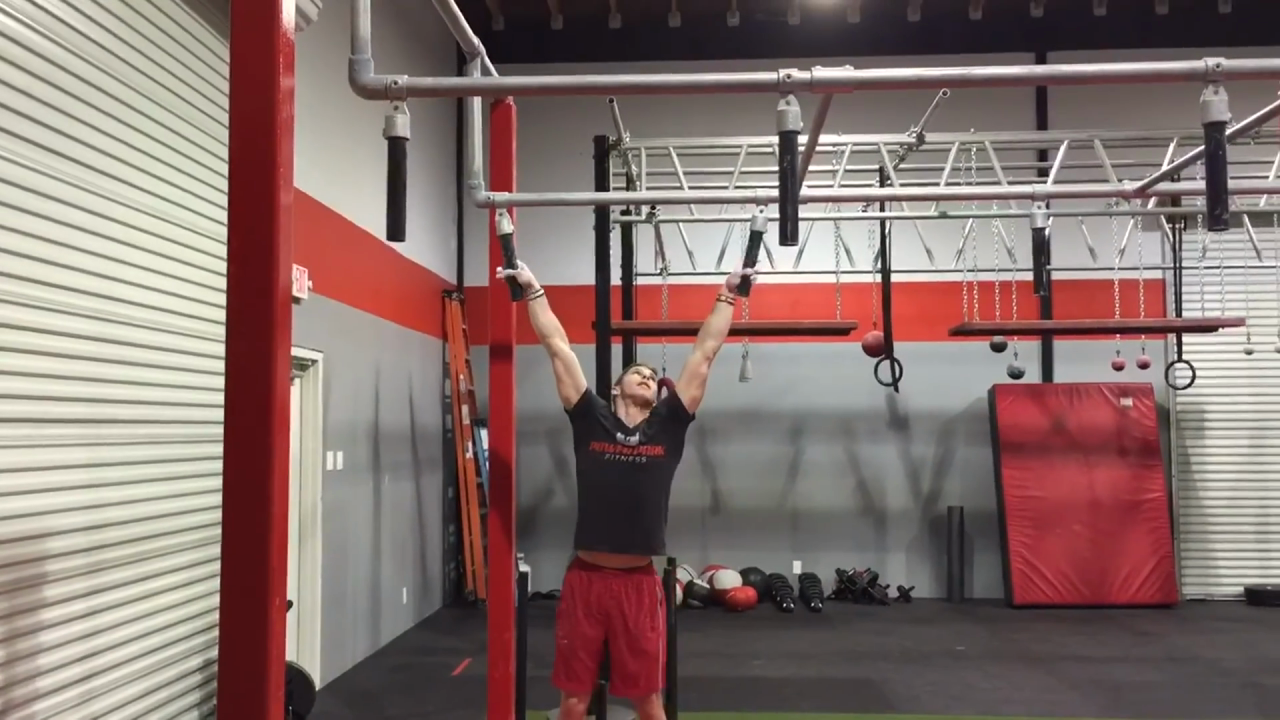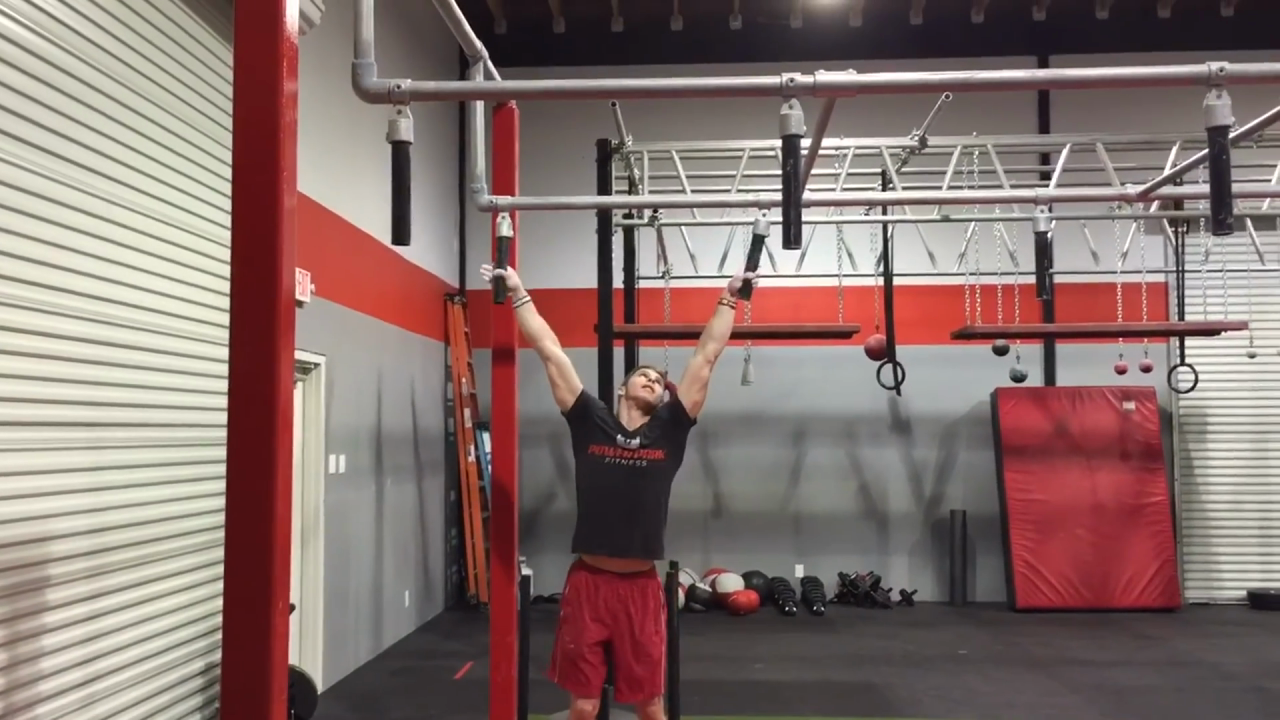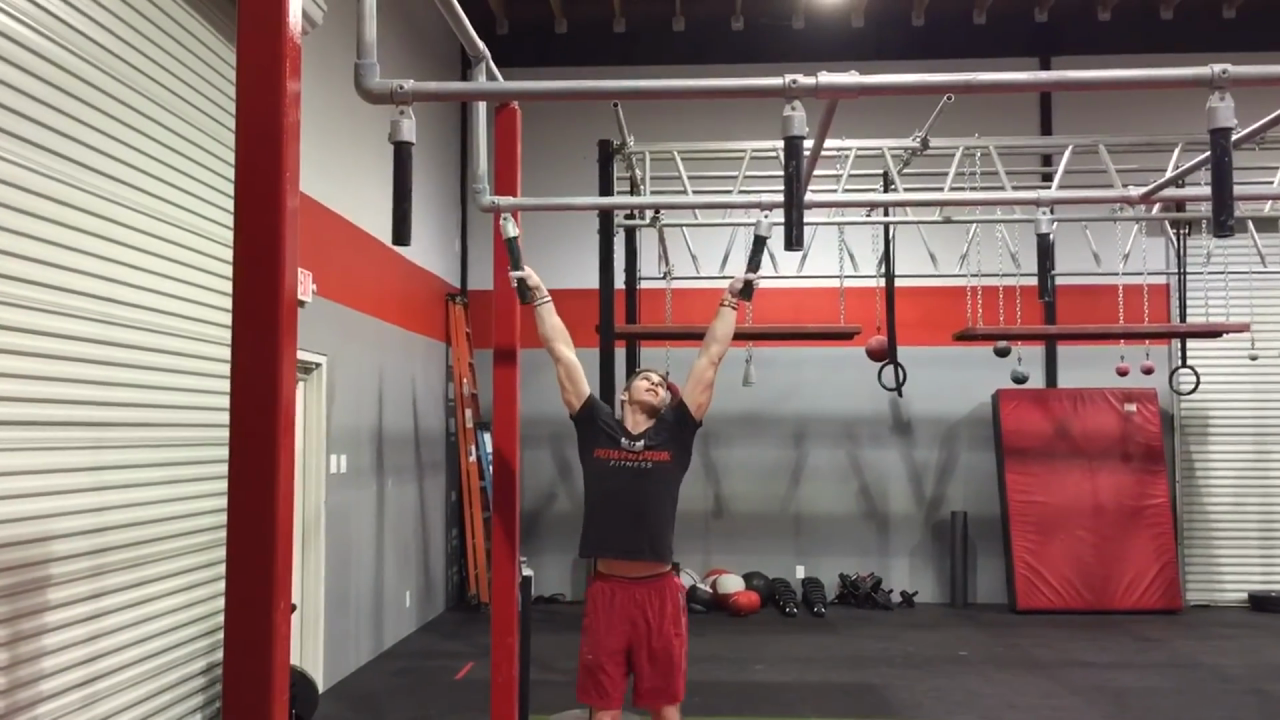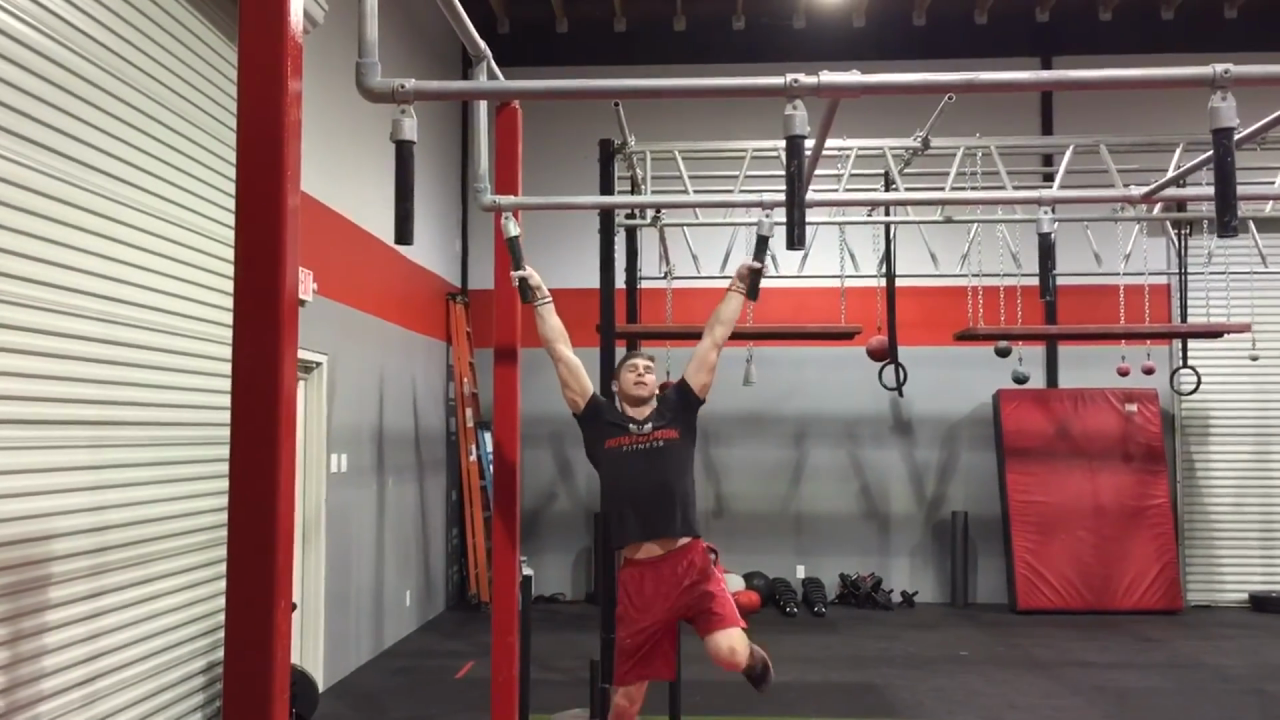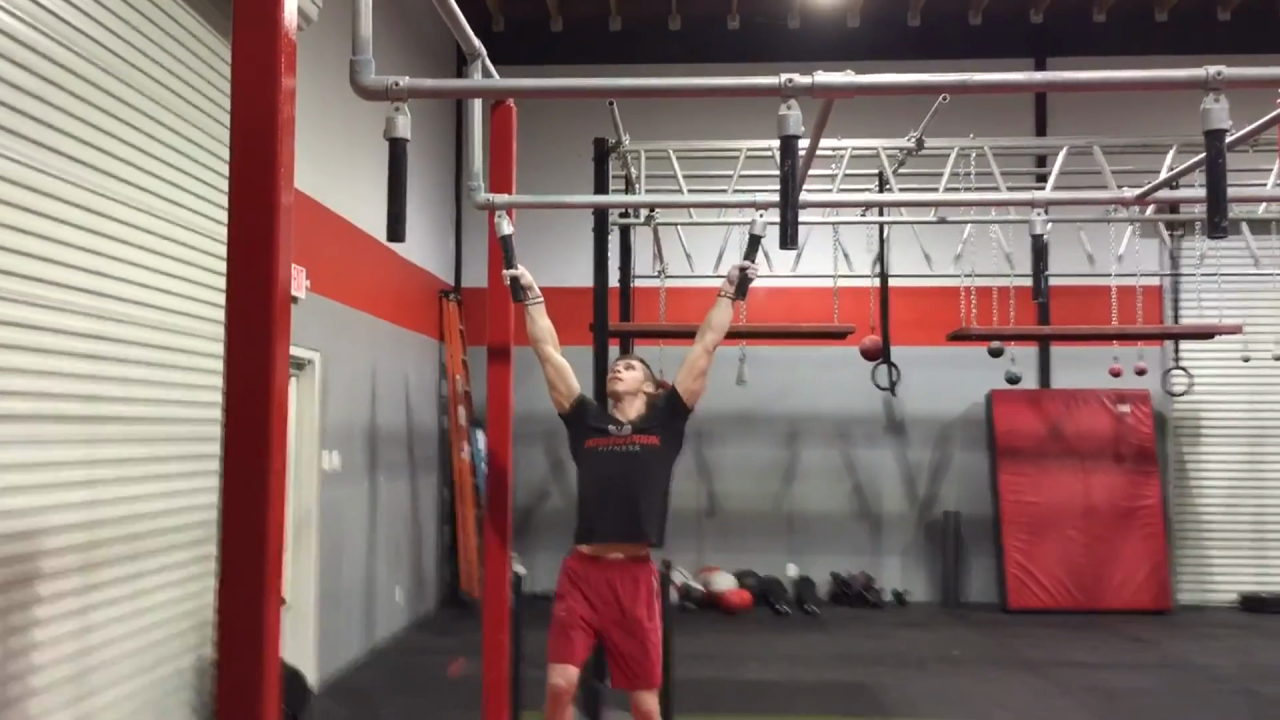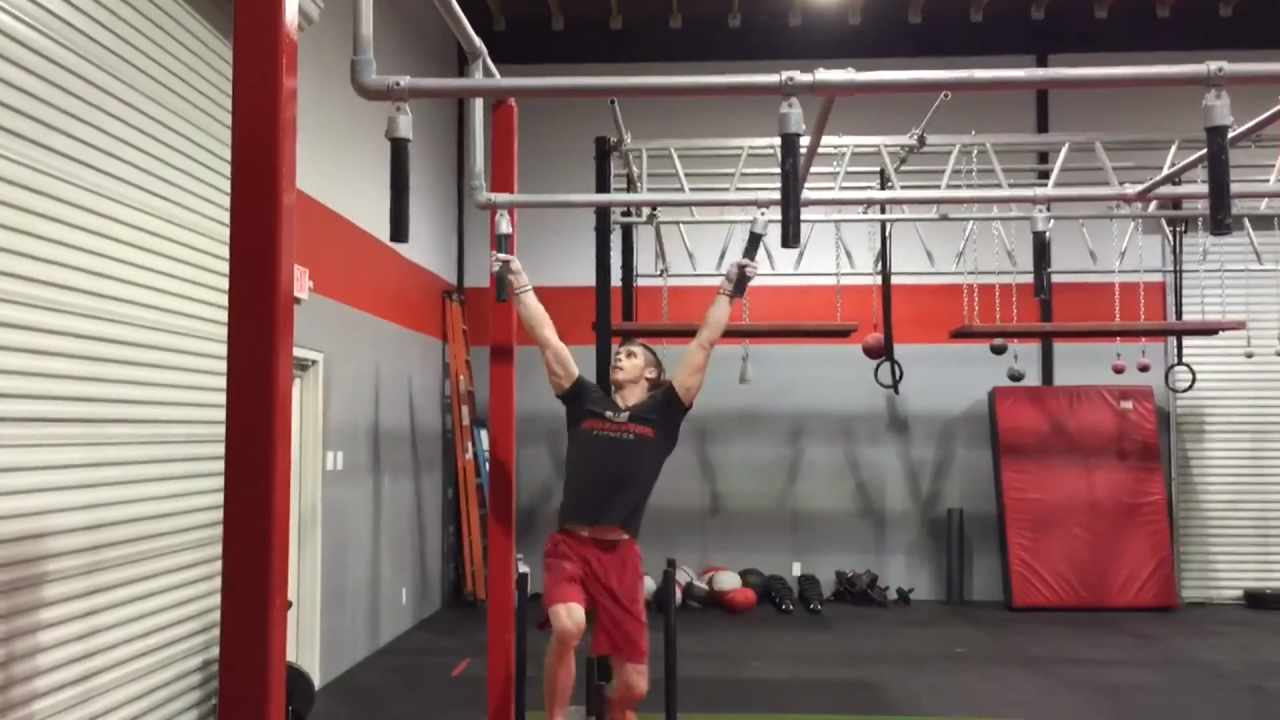
dt=0.4s
person 1, frame 1
left shoulder: (668, 425)
right shoulder: (590, 420)
left elbow: (705, 352)
right elbow: (558, 348)
left wrist: (728, 295)
right wrist: (532, 289)
left hip: (638, 583)
right hip: (585, 579)
person 1, frame 2
left shoulder: (670, 429)
right shoulder: (589, 421)
left elbow: (706, 356)
right elbow: (551, 352)
left wrist: (728, 299)
right wrist: (518, 292)
left hip: (641, 587)
right hip: (588, 584)
person 1, frame 3
left shoulder: (675, 432)
right shoulder: (596, 427)
left elbow: (710, 357)
right elbow: (562, 354)
left wrist: (730, 300)
right wrist: (539, 293)
left hip: (659, 591)
right hip: (607, 590)
person 1, frame 4
left shoulder: (678, 412)
right shoulder: (600, 421)
left elbow: (713, 340)
right elbow: (560, 352)
left wrist: (739, 285)
right wrist: (541, 294)
left hip: (690, 565)
right hip: (637, 575)
left knee: (728, 654)
left ankle: (749, 655)
person 1, frame 5
left shoulder: (665, 421)
right shoulder: (585, 421)
left elbow: (704, 347)
right elbow: (548, 352)
left wrist: (728, 291)
right wrist: (532, 293)
left hip: (633, 573)
right hip: (581, 571)
person 1, frame 6
left shoulder: (662, 413)
right shoulder: (584, 402)
left elbow: (703, 343)
right elbow: (546, 338)
left wrist: (727, 289)
right wrist: (518, 279)
left hip: (620, 554)
right hip: (570, 549)
left knee: (633, 678)
right knee: (567, 628)
